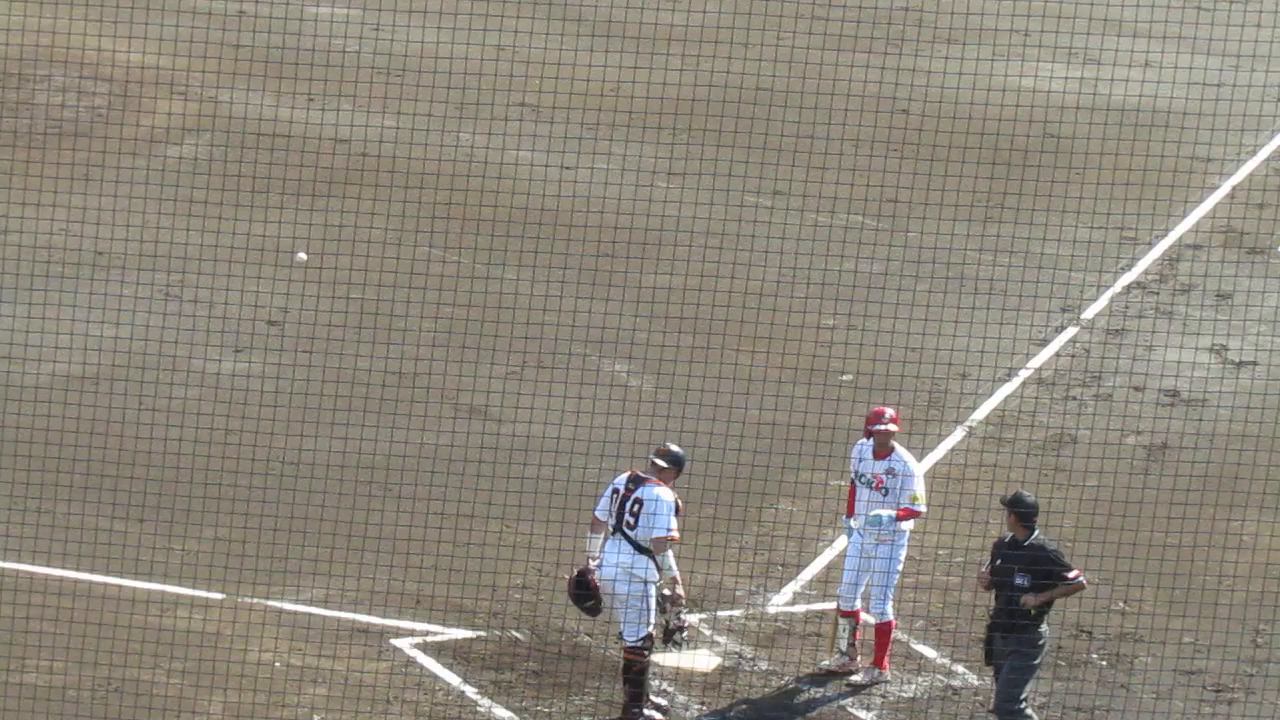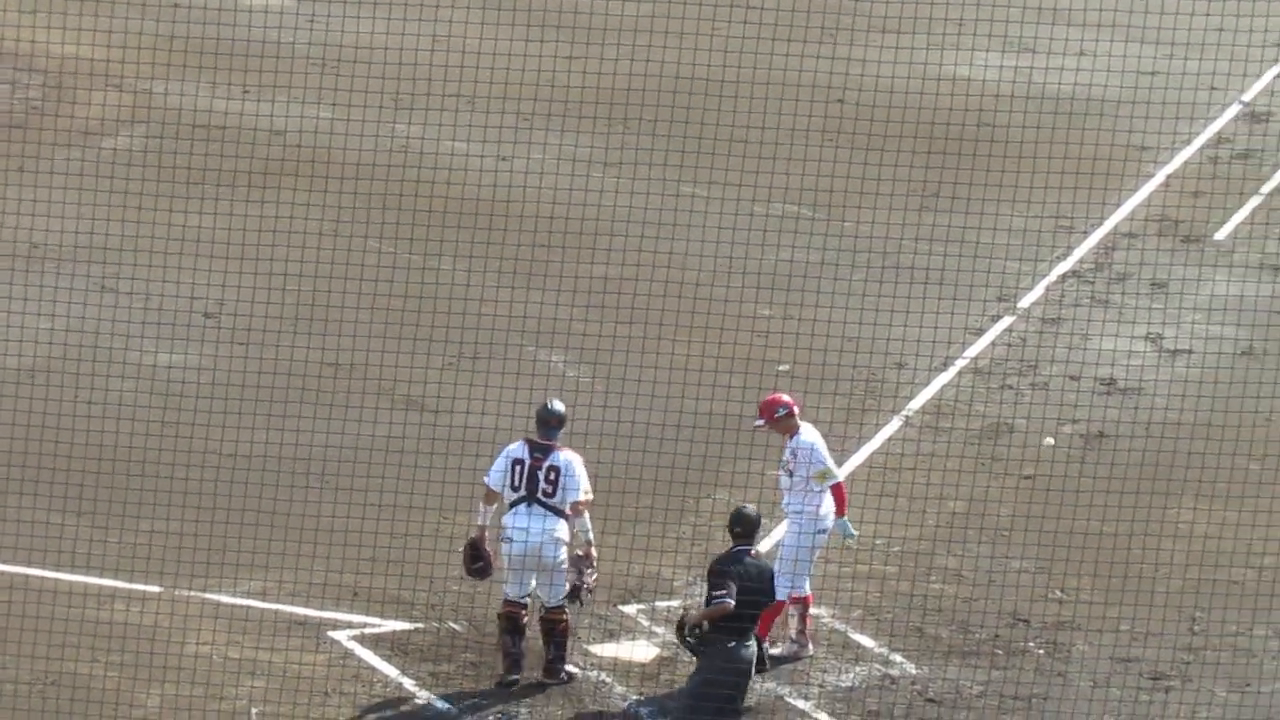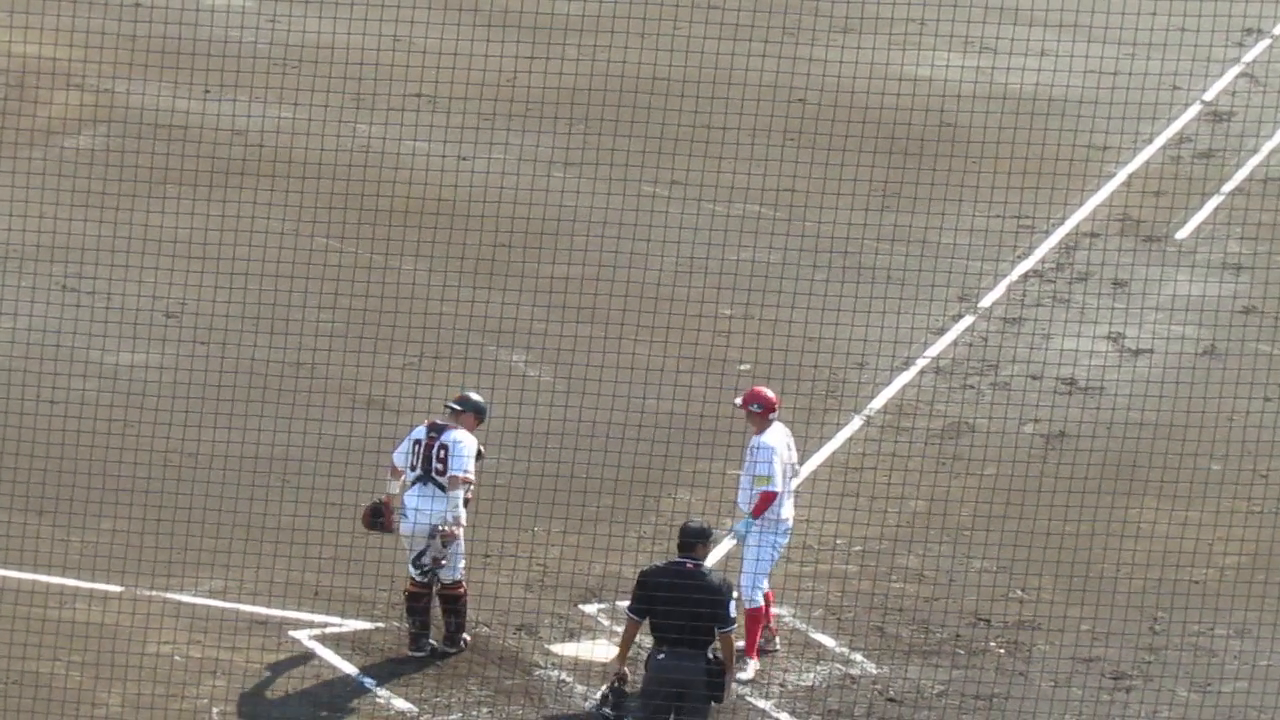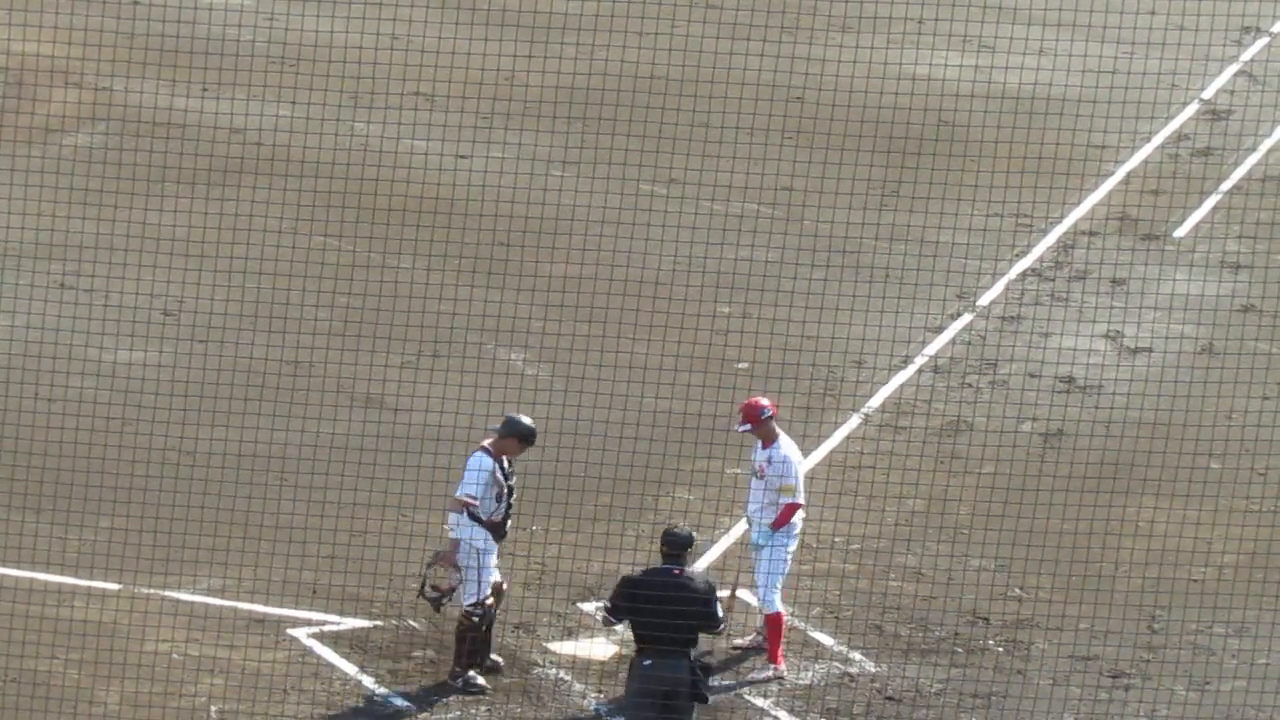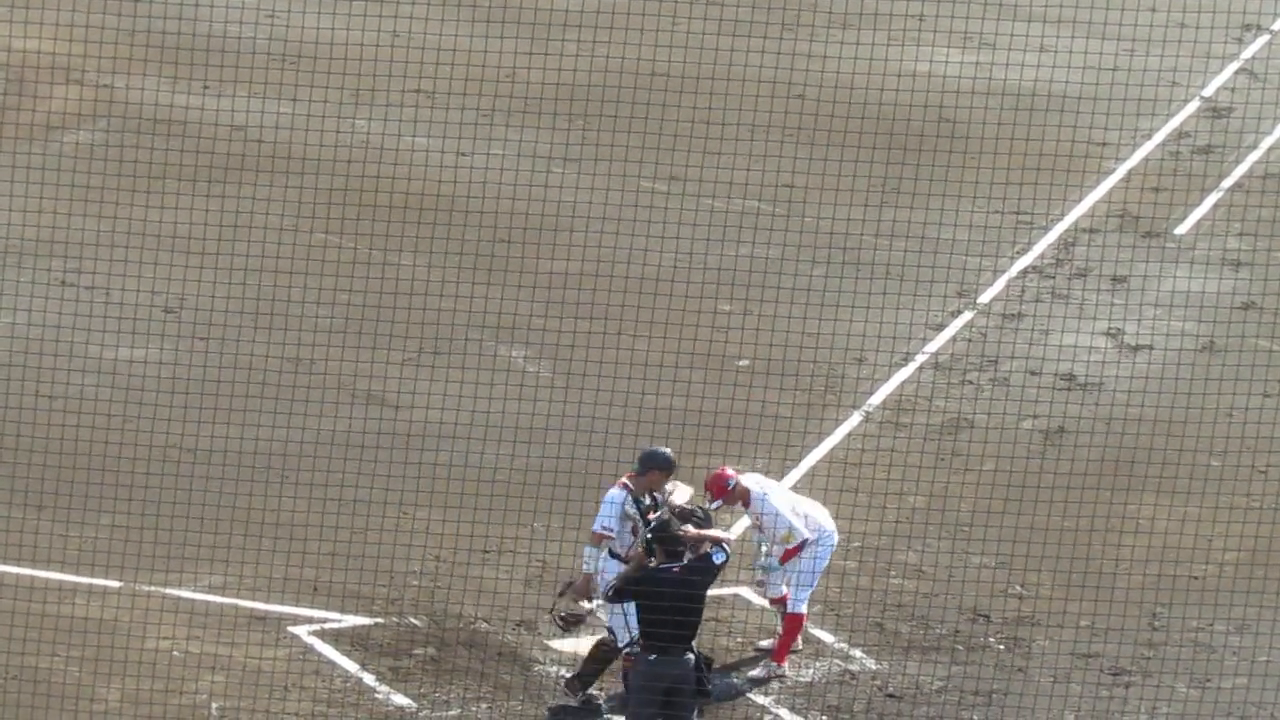
dt=1s
person 1, frame 1
left shoulder: (621, 480)
right shoulder: (663, 496)
left elbow: (597, 522)
right elbow: (660, 545)
left wrist: (591, 557)
right wrist: (675, 584)
left hip: (607, 569)
right hip: (635, 575)
left knee: (632, 634)
right knee: (639, 641)
left ankle: (637, 694)
person 1, frame 2
left shoulder: (513, 450)
right shoulder: (570, 459)
left elbow: (491, 493)
right elbow: (578, 506)
left wrist: (480, 528)
right wrist: (589, 543)
left hip: (514, 537)
right hip: (550, 540)
left knee: (514, 603)
right knee: (555, 605)
left ankle: (511, 668)
right ankle: (554, 668)
person 1, frame 3
left shoulder: (420, 431)
right shoulder: (464, 440)
left elbow: (397, 466)
right elbow: (456, 482)
left wrist: (395, 493)
right wrist: (455, 522)
left hip: (410, 516)
right hip: (442, 520)
left knee: (419, 577)
right knee: (452, 579)
left ankle: (418, 640)
right ankle: (453, 638)
person 1, frame 4
left shoulder: (500, 457)
right shoulder: (482, 462)
right elbow: (460, 504)
right wrist: (453, 545)
left hip: (488, 539)
right hip: (474, 540)
left knee: (494, 592)
right knee: (478, 605)
left ankle: (479, 655)
right ankle: (460, 671)
person 1, frame 5
left shoulder: (652, 491)
right shoulder: (619, 495)
left elbow: (682, 489)
right elbow: (598, 538)
right wrist: (586, 577)
right hip: (619, 575)
left knee: (617, 639)
right knee: (634, 645)
left ankle: (577, 683)
person 2, frame 1
left shoulder: (907, 465)
right shoulder: (860, 449)
left elbow: (918, 509)
left wrist: (890, 517)
right wrist: (848, 518)
left hip: (890, 540)
right hip: (861, 534)
left knee: (880, 604)
right knee: (847, 595)
left ankle: (879, 668)
right ankle: (848, 656)
person 2, frame 2
left shoulder: (808, 443)
right shoulder: (796, 436)
left elbow: (836, 482)
left wrist: (841, 520)
left hip: (808, 521)
right hip: (802, 519)
left knee: (781, 580)
right knee: (799, 581)
right ankle: (801, 641)
person 2, frame 3
left shoulder: (764, 444)
right shoulder: (779, 432)
left elbow: (770, 491)
right elbow: (792, 469)
left wrist: (748, 521)
left hip: (765, 525)
right hip: (772, 521)
left knee: (750, 586)
right knee: (756, 582)
left ankle: (750, 658)
right ankle: (767, 637)
person 2, frame 4
left shoulder: (786, 456)
right shoulder: (762, 444)
left elbow: (795, 503)
left wrist: (770, 531)
right wrist: (753, 512)
left hip: (780, 532)
right hip: (762, 526)
left knee: (769, 592)
right knee: (762, 584)
left ankle: (775, 663)
right ankle: (765, 635)
person 2, frame 5
left shoulder: (769, 506)
right shoulder: (747, 485)
left elbow: (802, 538)
left wrist: (778, 563)
right wrist: (764, 544)
left hip: (817, 536)
right hip: (795, 537)
left knee: (797, 596)
right knee: (772, 581)
left ankle: (778, 664)
right ankle: (789, 637)
person 3, frame 1
left shoulder: (1044, 553)
right shoulder: (1002, 545)
left elbow: (1079, 583)
right elbow: (986, 585)
left wrist: (1040, 597)
right wrist: (984, 578)
left hip: (1027, 637)
right hip: (1002, 632)
right knee: (1014, 701)
person 3, frame 2
left shoulder: (724, 564)
right shoulder: (765, 566)
left elbow: (725, 605)
right elbow: (768, 603)
left wrist: (697, 617)
left hip: (721, 650)
right hip: (747, 649)
person 3, frame 3
left shoulder: (651, 576)
right shoulder: (718, 585)
left elbow: (633, 623)
right elbow: (725, 635)
left wrist: (620, 661)
right wrist: (728, 672)
left hip: (662, 662)
right hip: (698, 667)
person 3, frame 4
left shoulder: (635, 582)
right shoulder: (703, 587)
left elbow: (608, 620)
right elbow: (716, 628)
left hip: (646, 668)
right hip: (683, 669)
person 3, frame 5
left shoulder: (643, 579)
right shoulder: (699, 573)
left elbow: (610, 594)
right elbow: (725, 540)
left wrist: (634, 566)
right wrist: (698, 534)
left hip: (651, 662)
right hip: (685, 662)
